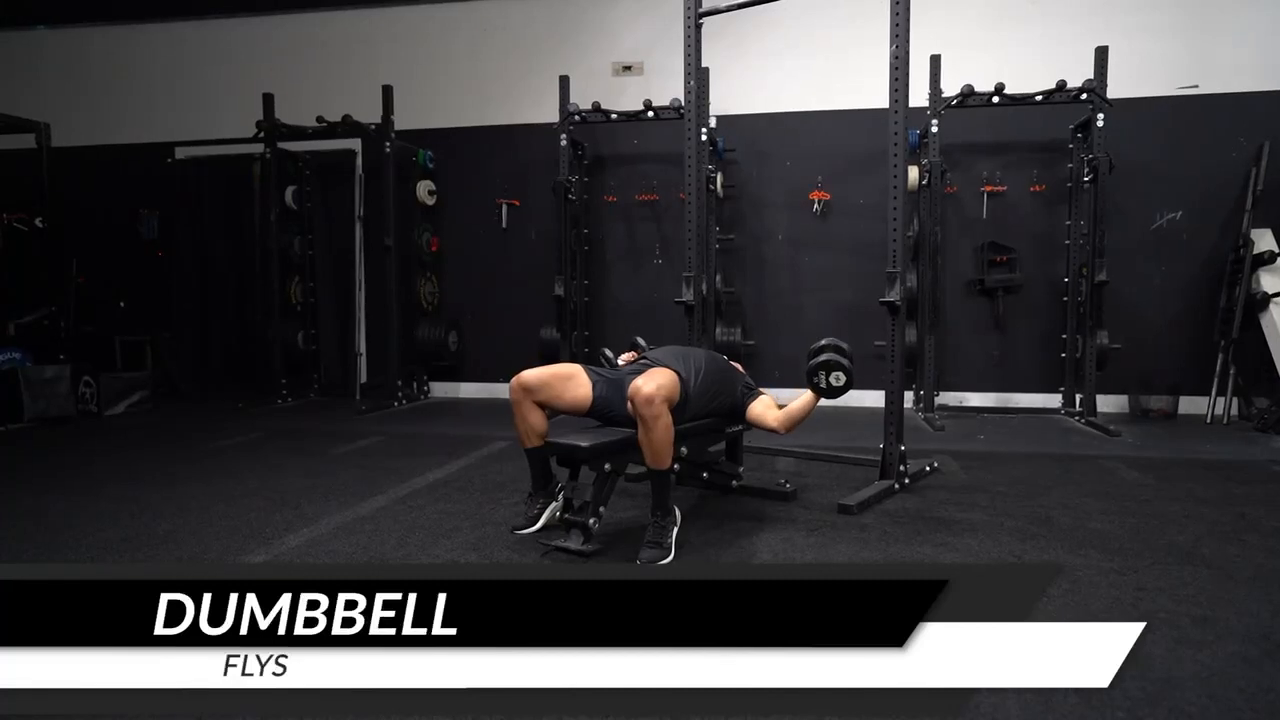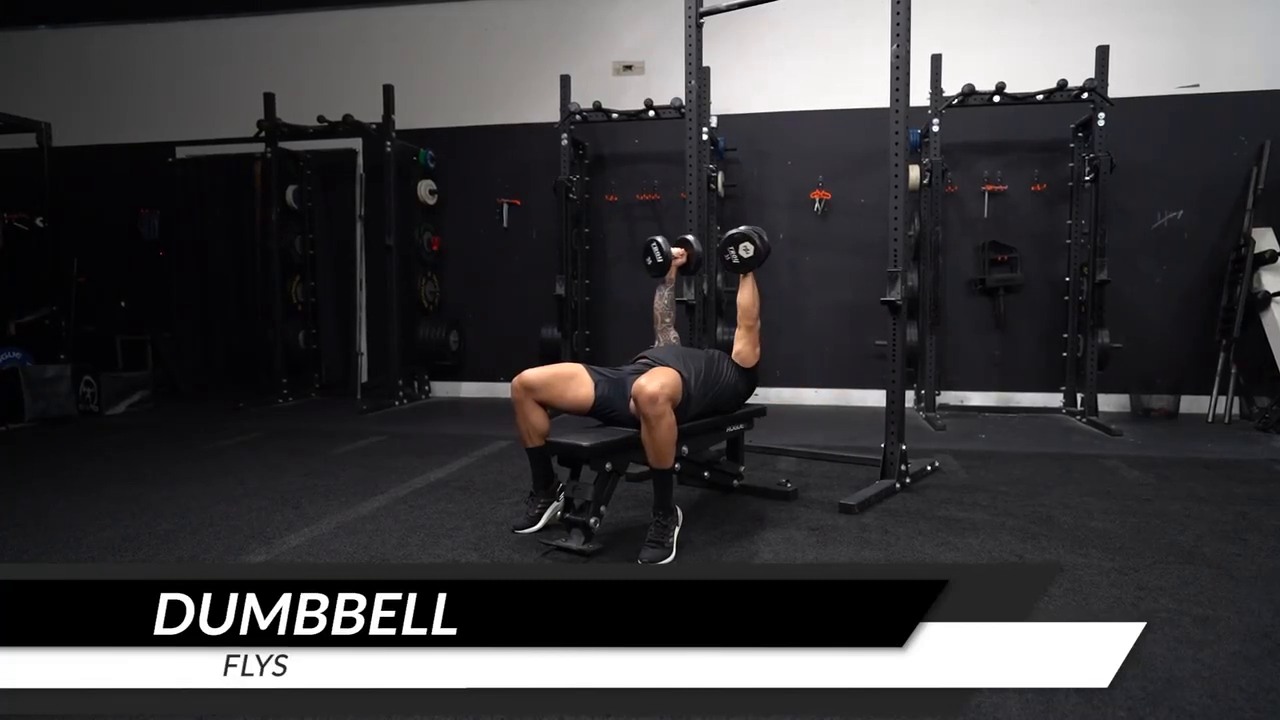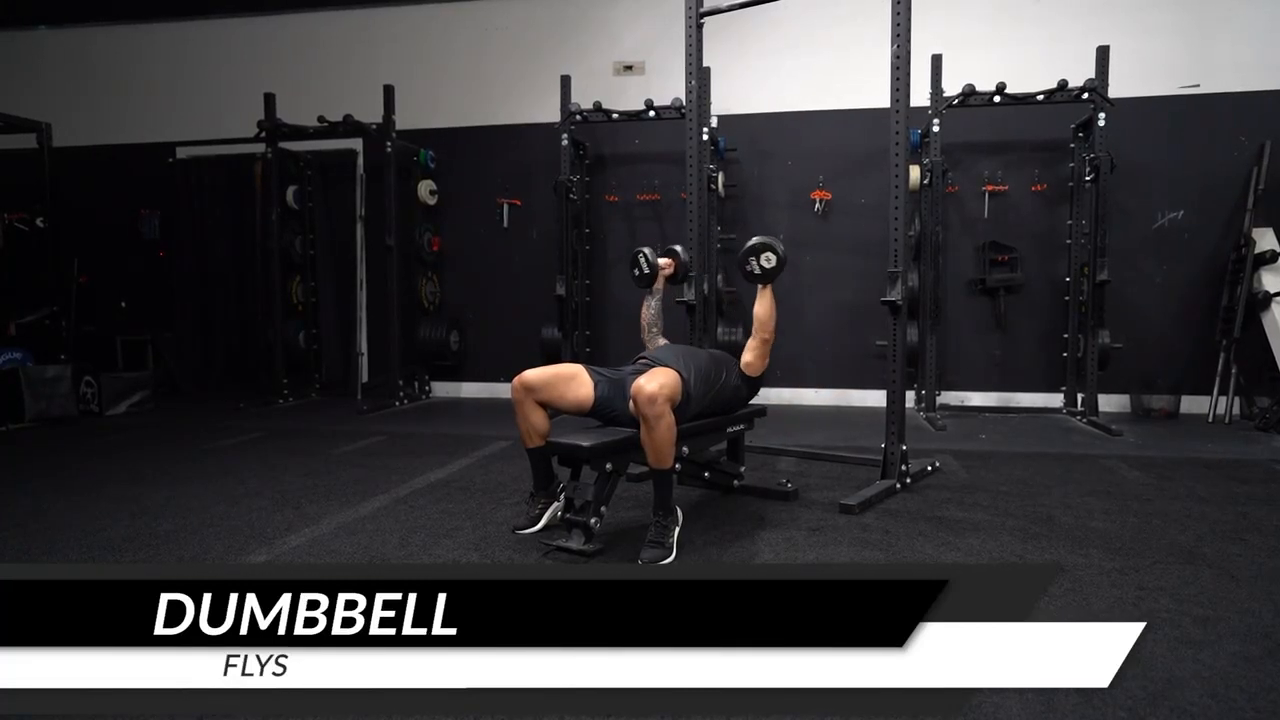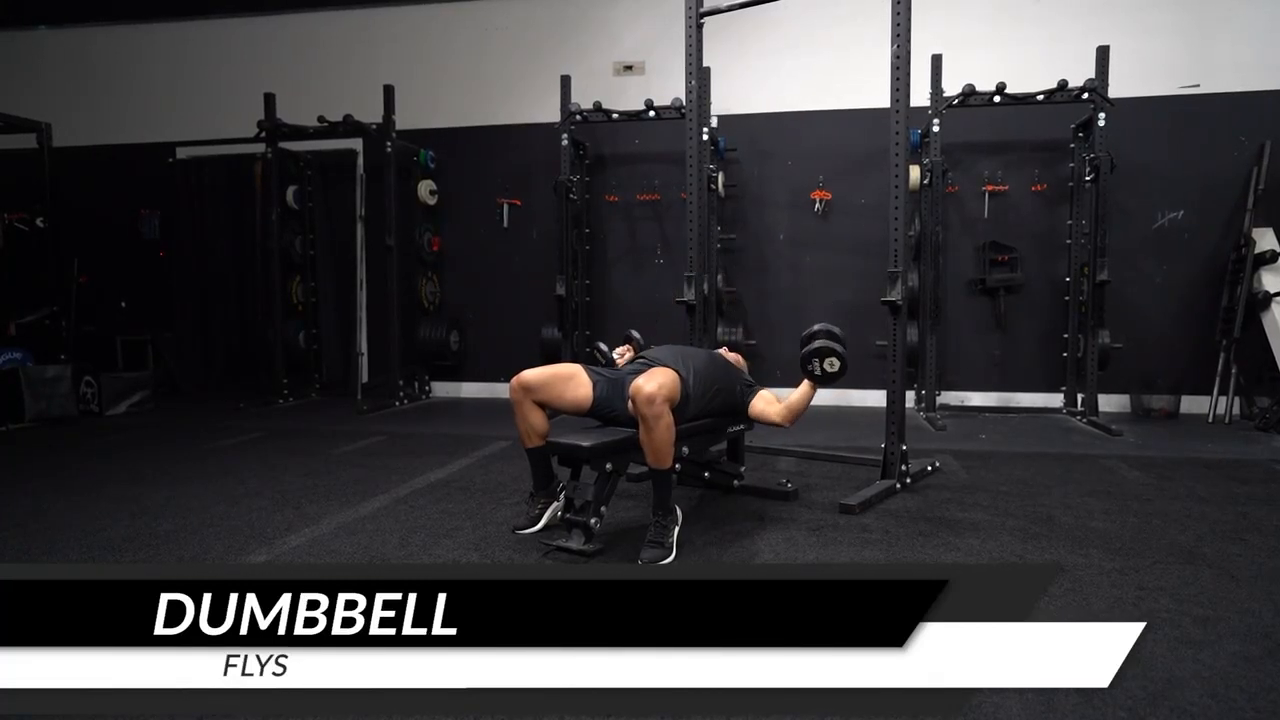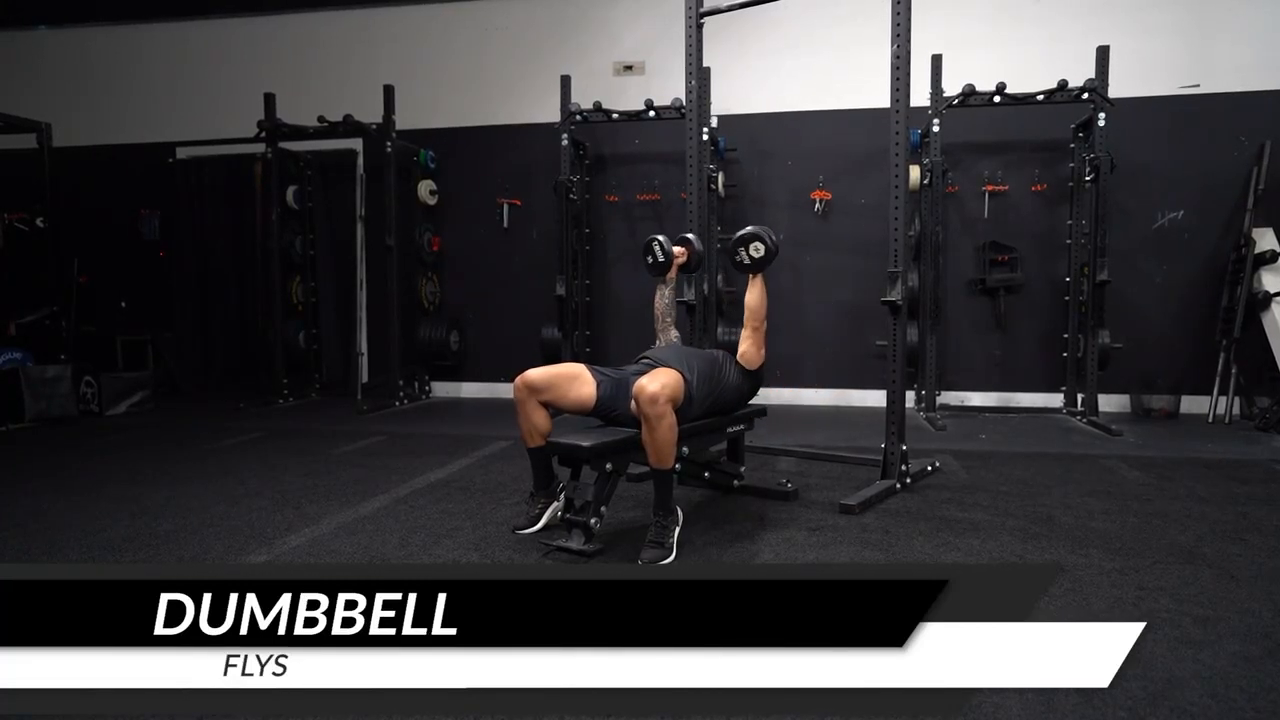
dt=1s
person 1, frame 1
left shoulder: (742, 389)
left elbow: (779, 422)
right wrist: (627, 363)
left hip: (652, 393)
right hip: (627, 378)
left knee: (647, 394)
right knee: (524, 385)
left ankle: (663, 517)
right ankle: (545, 493)
person 1, frame 2
left shoulder: (738, 377)
right shoulder: (693, 359)
left elbow: (748, 325)
right elbow: (664, 324)
left wrist: (746, 272)
right wrist: (670, 272)
left hip: (656, 391)
right hip: (624, 379)
left knee: (650, 393)
right knee: (525, 384)
left ankle: (665, 516)
right ankle: (546, 492)
person 1, frame 3
left shoulder: (738, 380)
right shoulder: (699, 360)
left elbow: (762, 337)
right elbow: (651, 334)
left wrist: (764, 284)
right wrist: (658, 283)
left hip: (654, 392)
right hip: (625, 379)
left knee: (648, 393)
right knee: (525, 385)
left ankle: (665, 516)
right ankle: (547, 493)
person 1, frame 4
left shoulder: (740, 385)
left elbow: (783, 415)
left wrist: (813, 377)
right wrist: (625, 361)
left hip: (653, 393)
right hip: (626, 378)
left knee: (649, 394)
right knee: (524, 385)
left ankle: (665, 517)
right ankle: (546, 493)
person 1, frame 5
left shoulder: (740, 379)
right shoulder: (694, 358)
left elbow: (754, 326)
right elbow: (665, 324)
left wrist: (755, 273)
right wrist: (670, 272)
left hip: (657, 392)
right hip: (624, 380)
left knee: (651, 393)
right knee: (527, 384)
left ankle: (665, 516)
right ankle: (546, 492)
